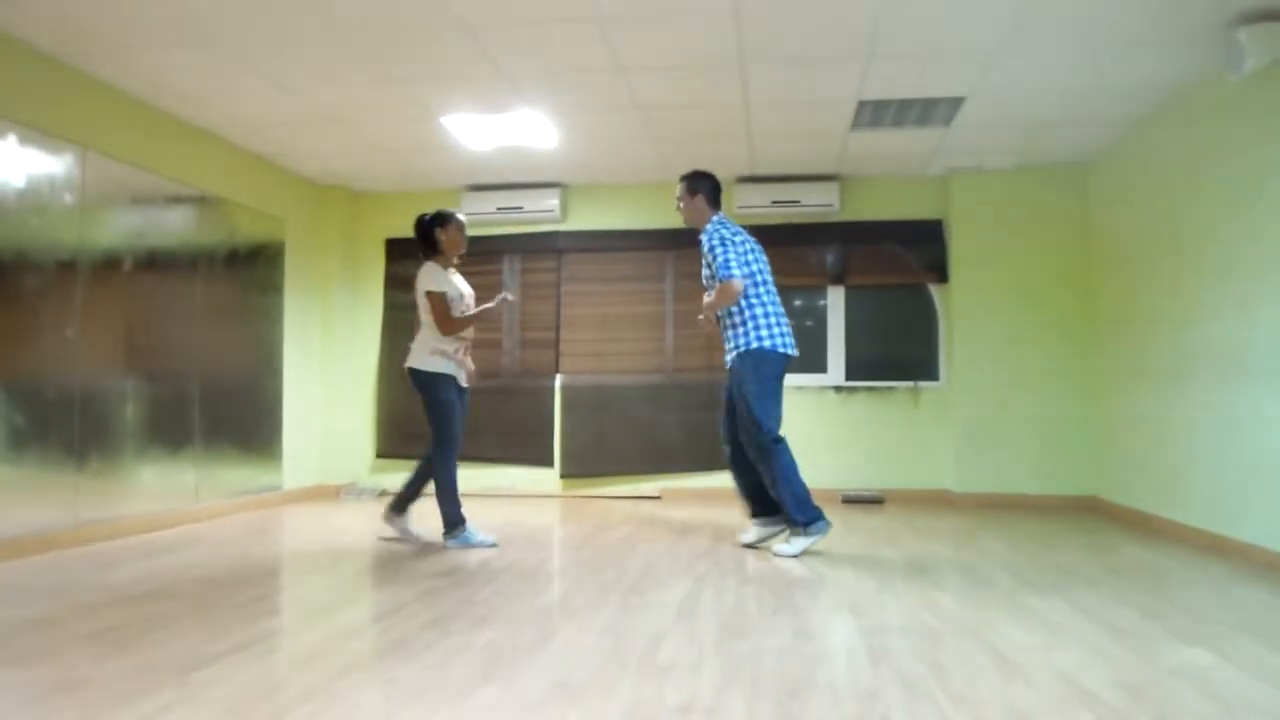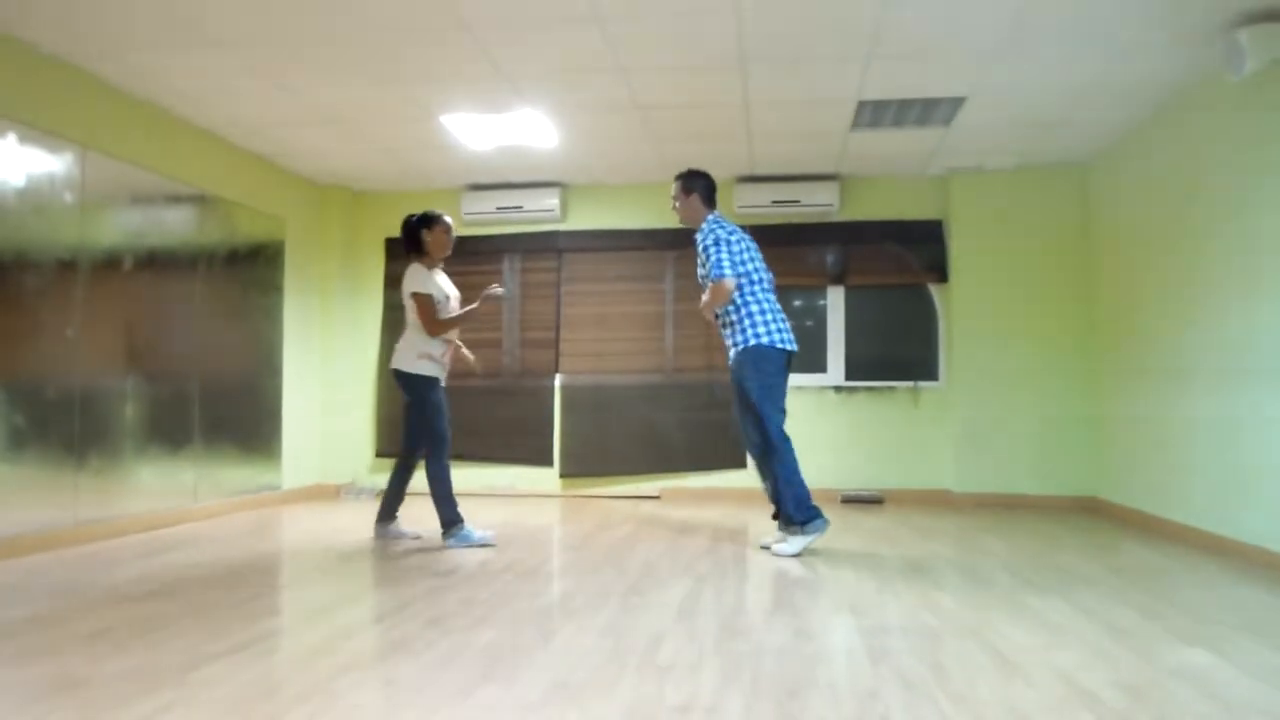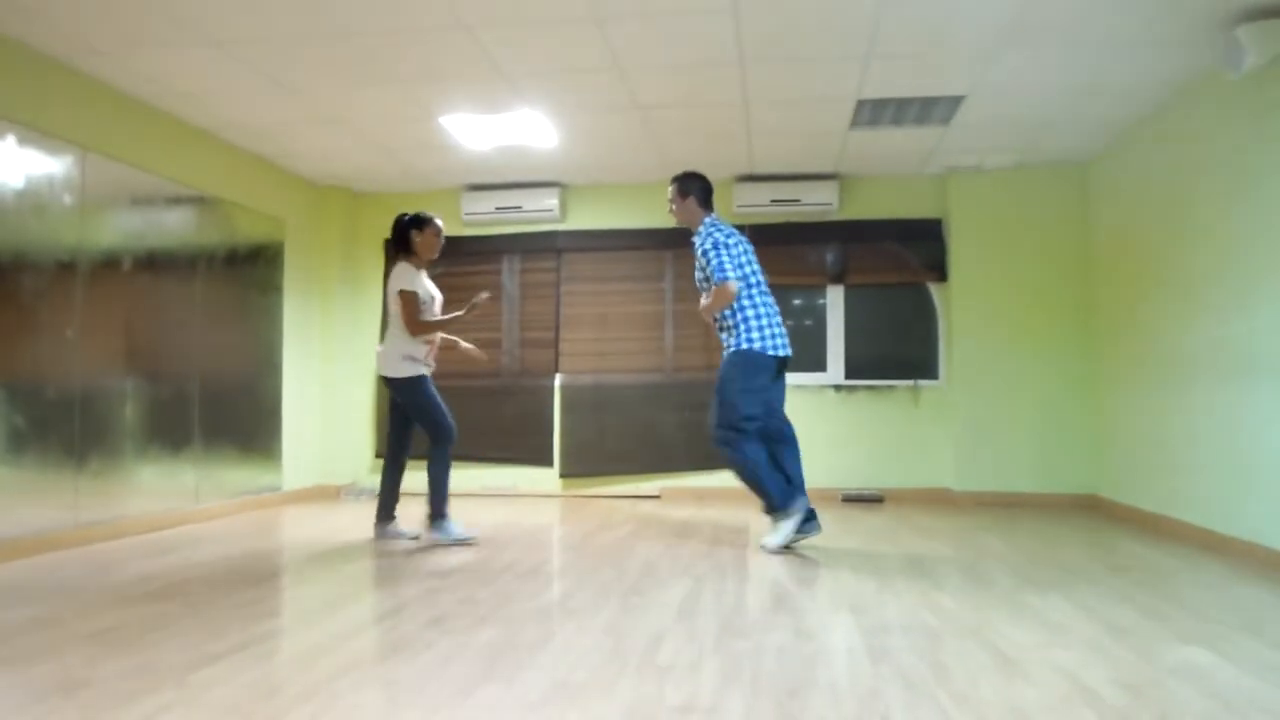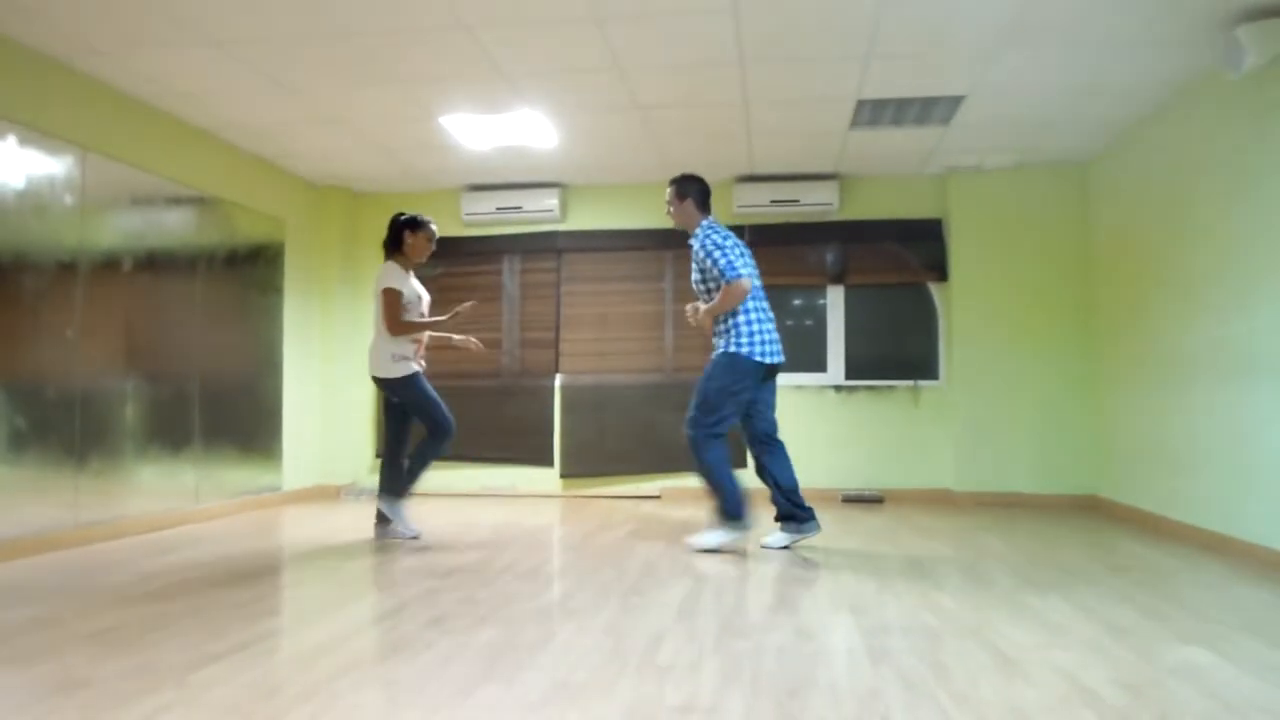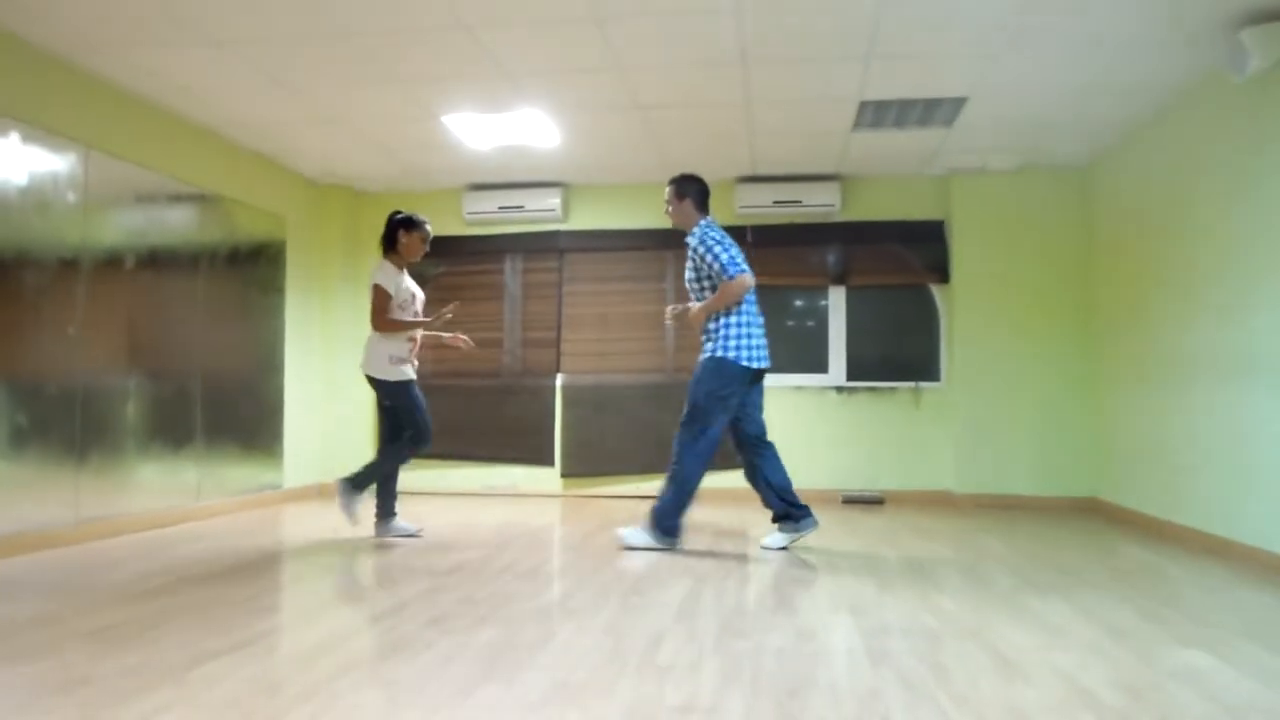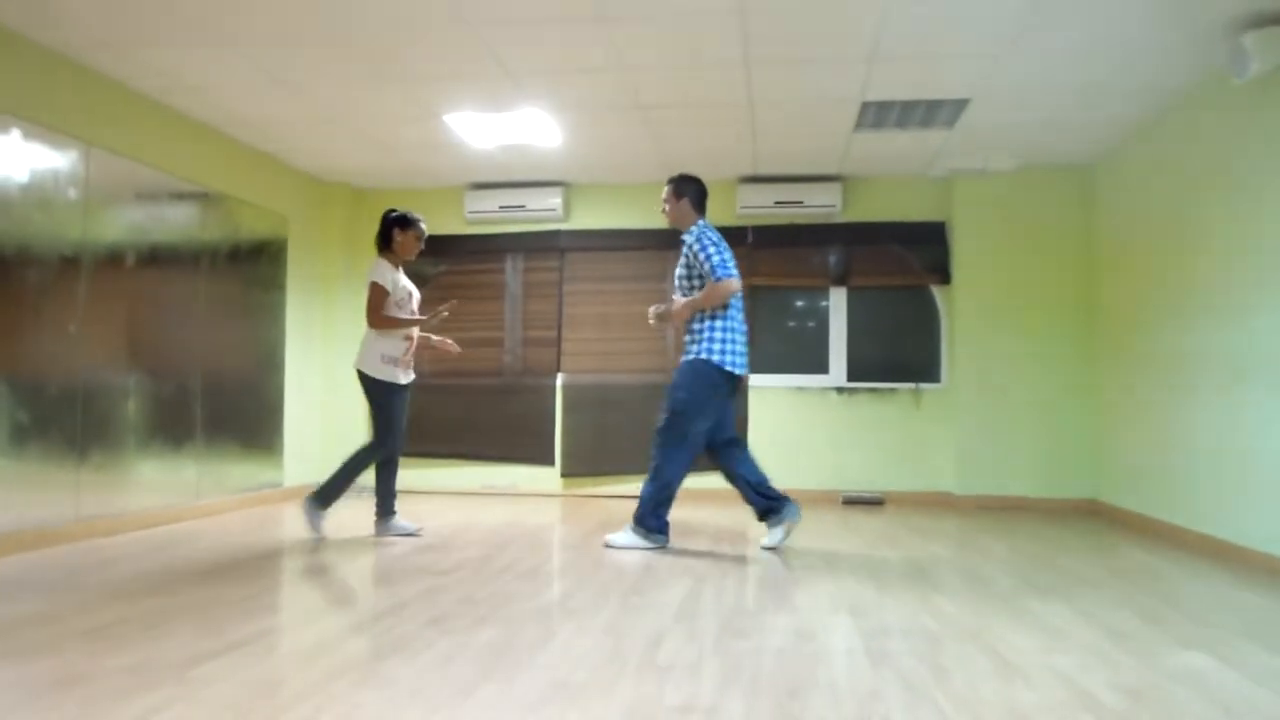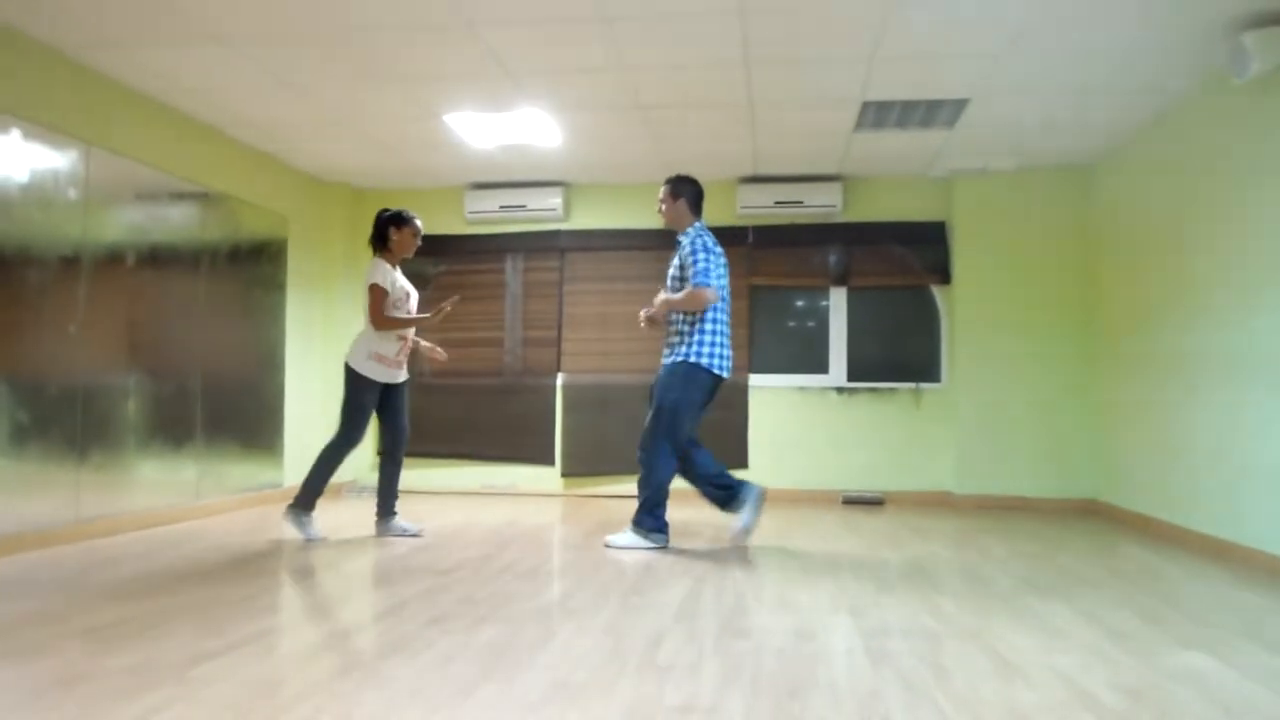
dt=0.1s
person 1, frame 1
left shoulder: (716, 237)
right shoulder: (734, 235)
left elbow: (732, 287)
left wrist: (709, 306)
right wrist: (715, 311)
left hip: (756, 345)
right hip: (757, 345)
left knee: (760, 436)
right knee: (739, 435)
left ankle: (806, 520)
right ankle: (768, 512)
person 1, frame 2
left shoulder: (711, 235)
right shoulder: (732, 233)
left elbow: (724, 286)
left wrist: (707, 305)
right wrist: (715, 304)
left hip: (756, 343)
right hip: (770, 340)
left knee: (762, 432)
right knee: (765, 431)
left ankle: (803, 515)
right ankle: (798, 519)
person 1, frame 3
left shoulder: (709, 238)
right shoulder: (729, 235)
left elbow: (729, 288)
left wrist: (708, 309)
right wrist: (715, 305)
left hip: (749, 347)
right hip: (767, 345)
left knee: (730, 431)
right knee: (772, 432)
left ankle: (785, 503)
right ankle: (798, 516)
person 1, frame 4
left shoulder: (708, 243)
right shoulder: (722, 239)
left elbow: (740, 285)
left wrist: (709, 312)
right wrist: (707, 310)
left hip: (741, 350)
right hip: (760, 350)
left knee: (703, 430)
right knee: (762, 437)
left ankle: (733, 518)
right ankle: (796, 518)
person 1, frame 5
left shoulder: (706, 240)
right shoulder: (711, 239)
left elbow: (743, 281)
left wrist: (702, 309)
right wrist: (688, 312)
left hip: (726, 352)
right hip: (746, 353)
left knee: (694, 438)
right knee: (751, 439)
left ankle: (663, 528)
right ankle: (793, 517)
person 1, frame 6
left shoulder: (702, 241)
right shoulder: (701, 242)
left elbow: (729, 287)
left wrist: (686, 305)
right wrist: (672, 312)
left hip: (709, 356)
right hip: (720, 357)
left knee: (672, 440)
right knee: (721, 442)
left ankle: (649, 528)
right ankle: (776, 509)
person 1, frame 7
left shoulder: (697, 243)
right shoulder: (694, 244)
left elbow: (704, 295)
left wrist: (667, 302)
right wrist: (660, 315)
left hip: (694, 358)
right hip: (698, 359)
left knee: (659, 440)
right knee: (677, 442)
left ankle: (649, 528)
right ankle: (737, 495)
person 2, frame 1
left shoulder: (453, 274)
right shoulder: (432, 273)
right elbow: (445, 326)
left wrist: (464, 356)
right wrist: (491, 306)
left hip: (450, 369)
right hip: (431, 368)
left knee: (447, 445)
right knee: (447, 444)
left ankle: (398, 510)
right ankle: (454, 527)
person 2, frame 2
left shoulder: (438, 275)
right shoulder: (418, 275)
right elbow: (433, 326)
left wrist: (458, 347)
right wrist: (478, 304)
left hip: (431, 369)
right hip: (418, 368)
left knee: (415, 445)
right knee: (437, 442)
left ankle: (386, 520)
right ankle: (454, 527)
person 2, frame 3
left shoulder: (421, 275)
right shoulder: (404, 273)
right elbow: (414, 327)
left wrist: (457, 342)
right wrist: (464, 313)
left hip: (413, 370)
right hip: (402, 369)
left knee: (398, 446)
right knee: (444, 434)
left ankle: (385, 521)
right ankle: (438, 520)
person 2, frame 4
left shoulder: (408, 277)
right shoulder: (392, 273)
right elbow: (395, 326)
left wrist: (455, 338)
right wrist: (444, 318)
left hip: (405, 369)
right hip: (393, 368)
left knee: (396, 444)
right knee: (443, 427)
left ankle: (387, 520)
right ankle: (395, 495)
person 2, frame 5
left shoulder: (402, 276)
right shoulder: (385, 272)
right elbow: (380, 323)
left wrist: (443, 336)
right wrist: (429, 322)
left hip: (400, 369)
right hip: (388, 369)
left knee: (396, 439)
right knee: (420, 433)
left ankle: (386, 517)
right ankle: (354, 485)
person 2, frame 6
left shoulder: (400, 274)
right shoulder: (383, 269)
right elbow: (376, 320)
left wrist: (431, 339)
right wrist: (424, 320)
left hip: (400, 370)
right hip: (380, 369)
left knee: (390, 443)
right knee: (387, 443)
left ankle: (387, 517)
right ankle: (319, 500)
person 2, frame 7
left shoulder: (397, 273)
right shoulder: (381, 269)
right elbow: (379, 321)
left wrist: (419, 344)
right wrist: (429, 318)
left hip: (394, 371)
right hip: (368, 368)
left knee: (397, 441)
right knee: (349, 437)
left ankle: (386, 517)
right ankle: (301, 508)
